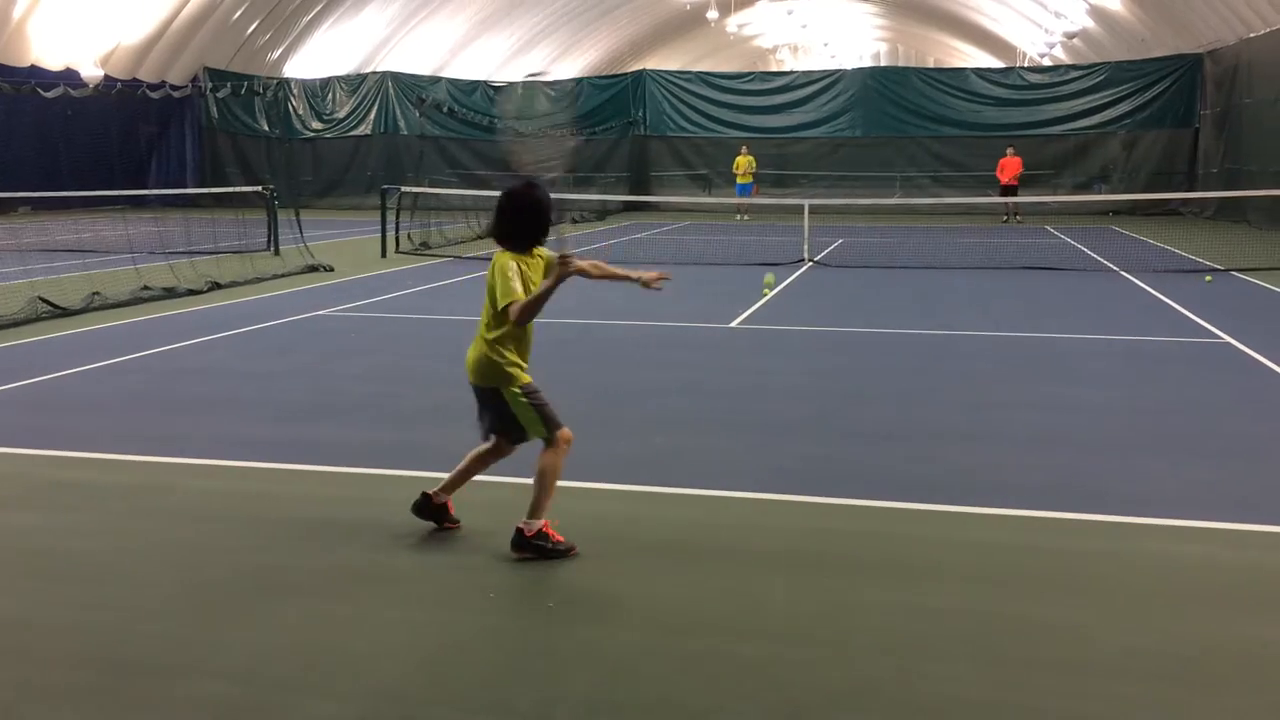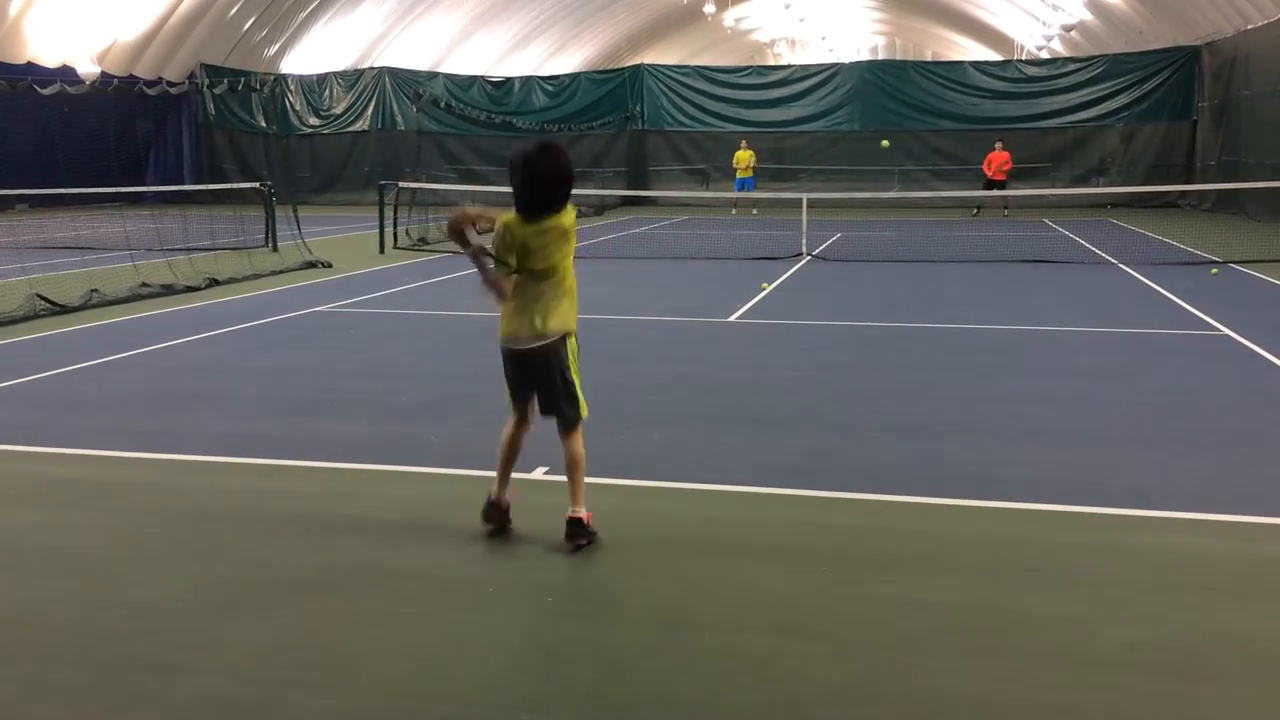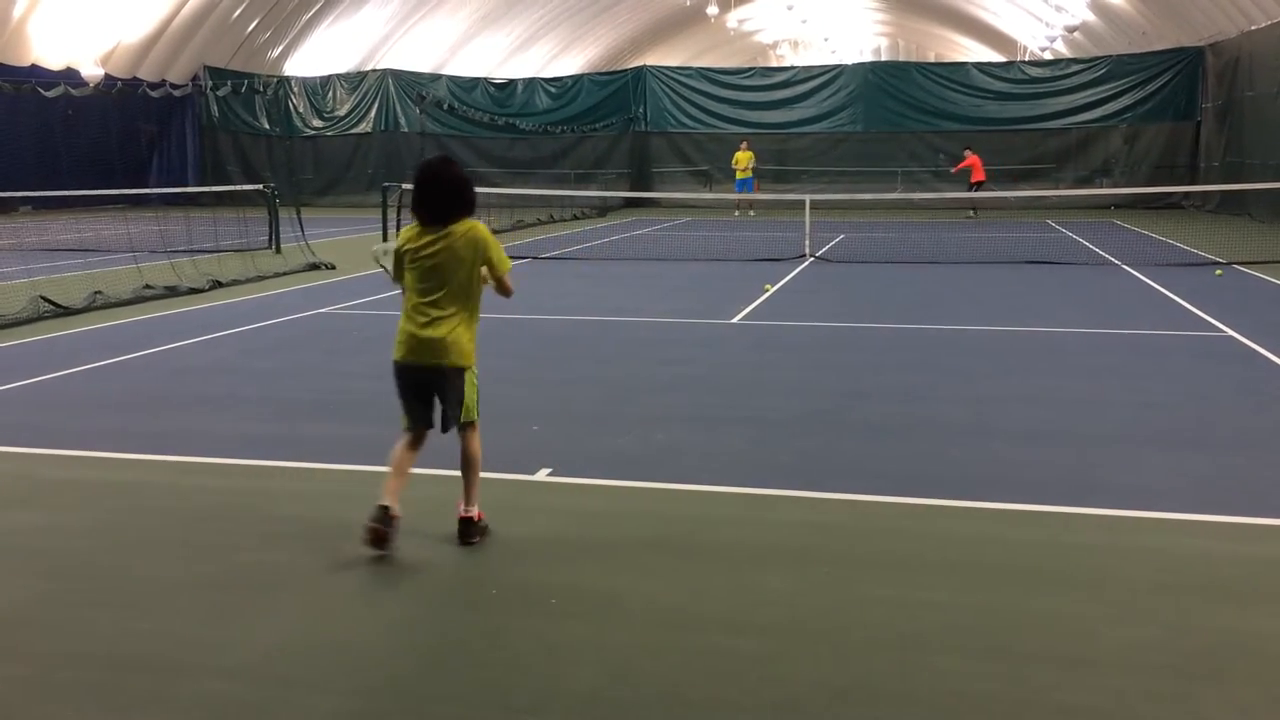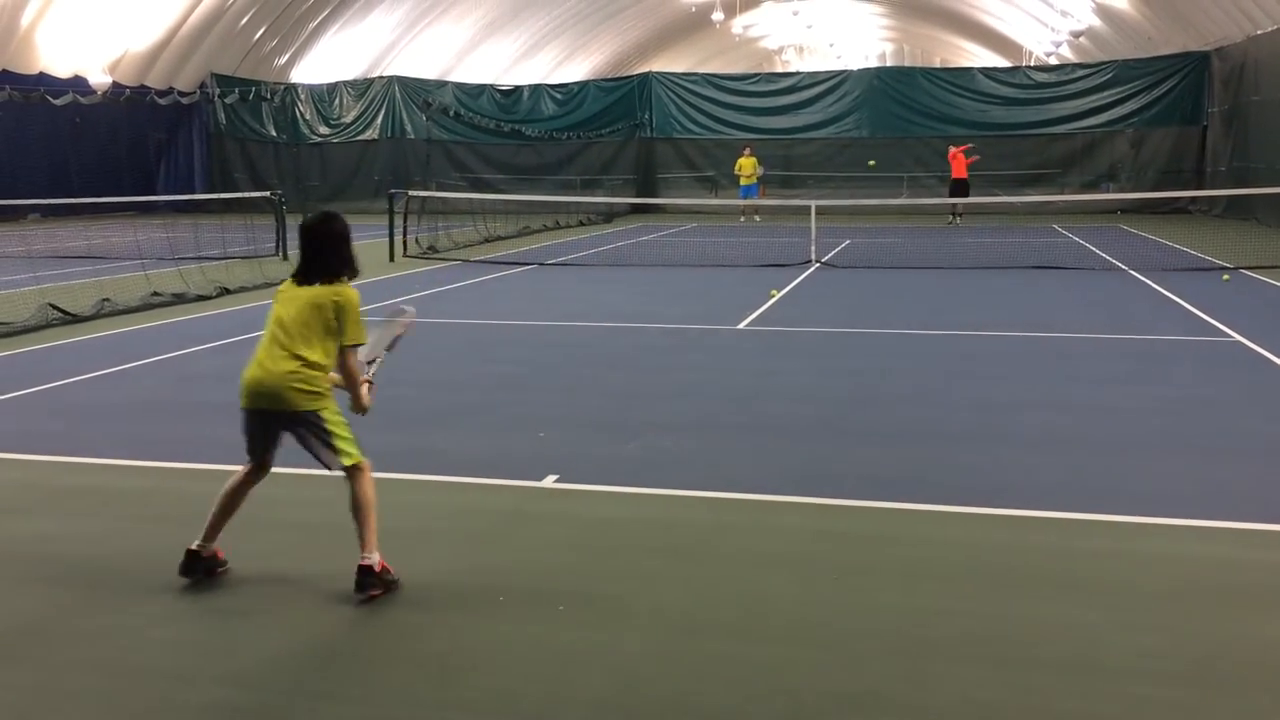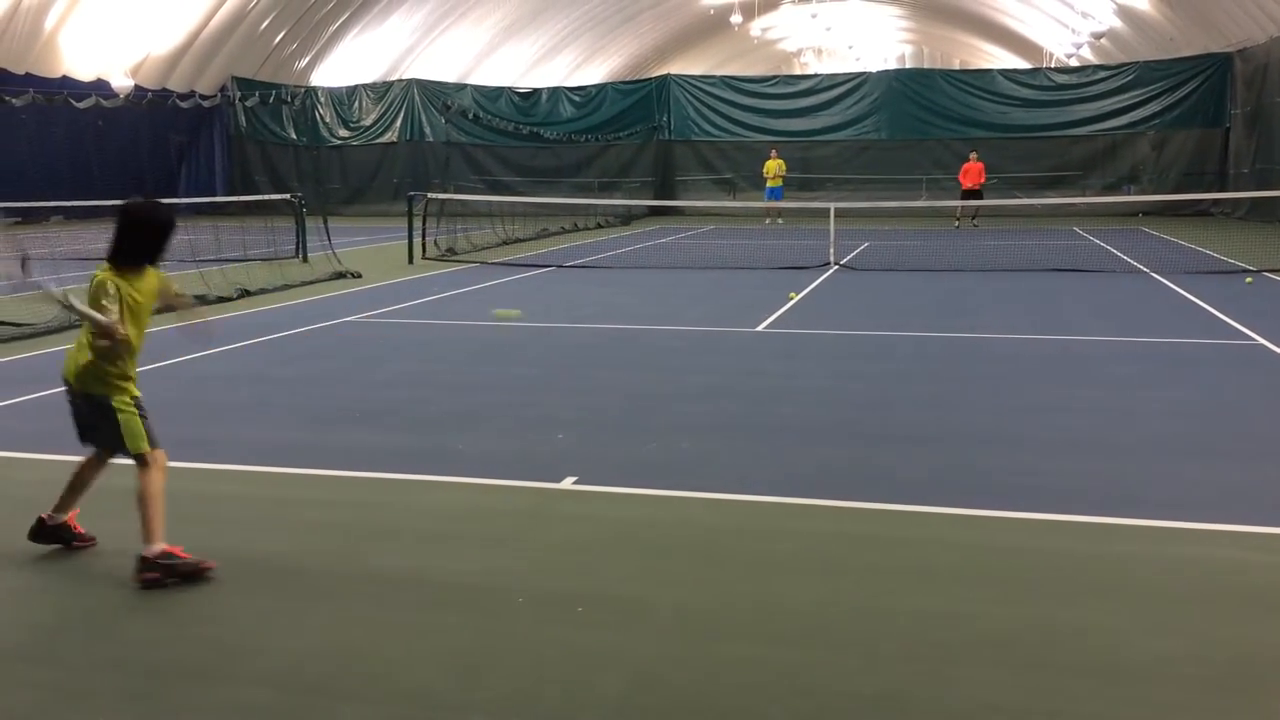
dt=0.7s
person 1, frame 1
left shoulder: (537, 256)
right shoulder: (507, 263)
left elbow: (590, 268)
right elbow: (519, 318)
left wrist: (635, 277)
right wrist: (554, 282)
left hip: (495, 368)
right hip: (499, 370)
left knee: (501, 444)
right knee: (558, 438)
left ankle: (435, 498)
right ankle: (532, 529)
person 1, frame 2
left shoulder: (509, 228)
right shoulder: (567, 219)
left elbow: (504, 294)
left wrist: (474, 252)
right wrist: (478, 218)
left hip: (515, 335)
right hip: (554, 335)
left knee: (519, 418)
right knee: (570, 427)
left ankle: (498, 501)
right ankle: (576, 517)
person 1, frame 3
left shoulder: (408, 238)
right shoulder: (477, 234)
right elbow: (506, 289)
right wrist: (482, 276)
left hip: (410, 350)
right hip: (453, 351)
left knee: (413, 435)
right knee: (468, 430)
left ankle: (387, 510)
right ankle: (469, 516)
person 1, frame 4
left shoulder: (288, 289)
right shoulder: (345, 296)
right elbow: (347, 364)
left wrist: (335, 378)
right wrist: (359, 396)
left hip: (257, 388)
right hip: (301, 394)
left knee: (256, 467)
right knee: (359, 470)
left ankle: (201, 552)
right ankle: (370, 565)
person 1, frame 5
left shoulder: (149, 275)
right shoulder: (111, 282)
left elbow: (169, 298)
right elbow: (112, 345)
right wrist: (114, 333)
left hip: (84, 379)
right hip: (107, 384)
left knee: (105, 451)
right knee: (153, 460)
left ankle: (53, 520)
right ankle: (155, 554)
